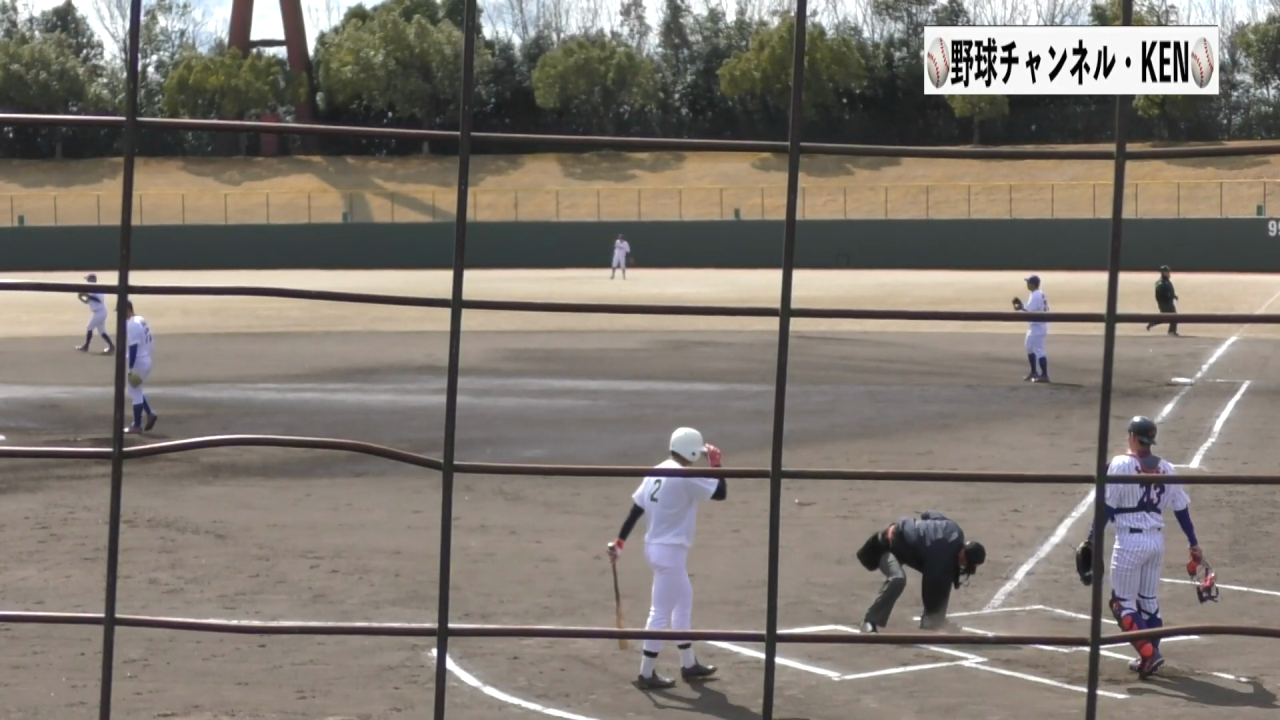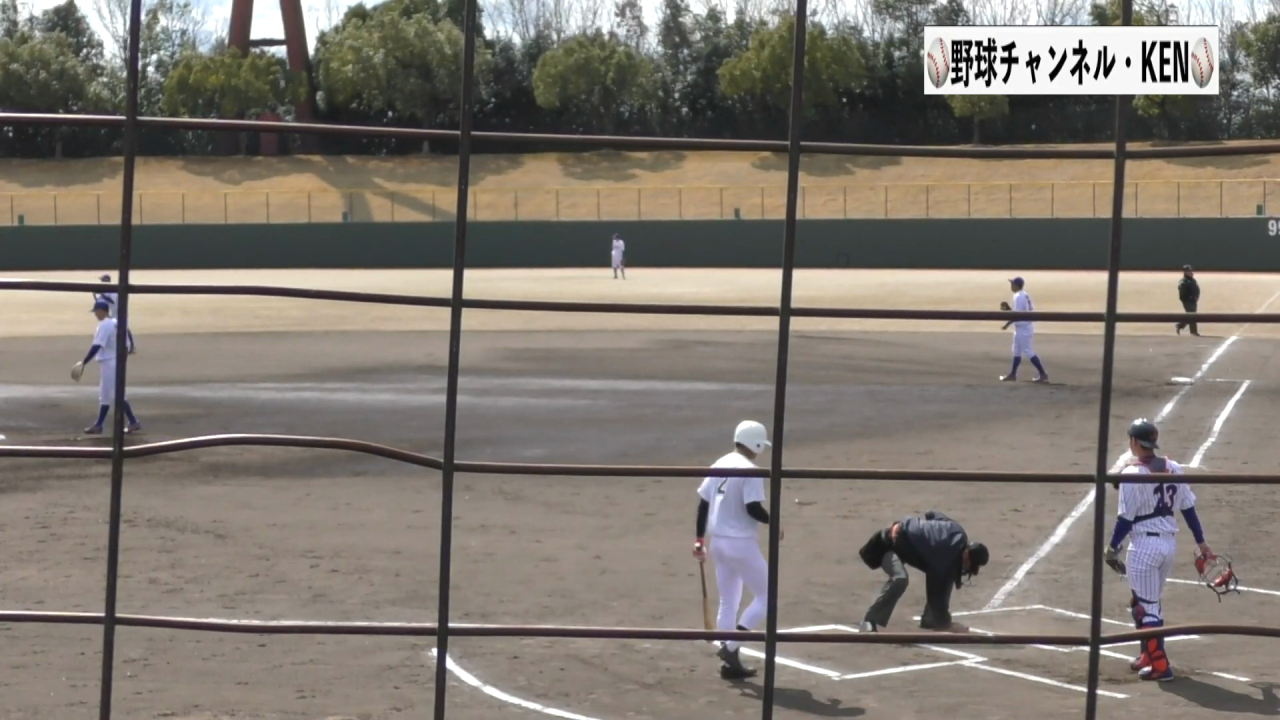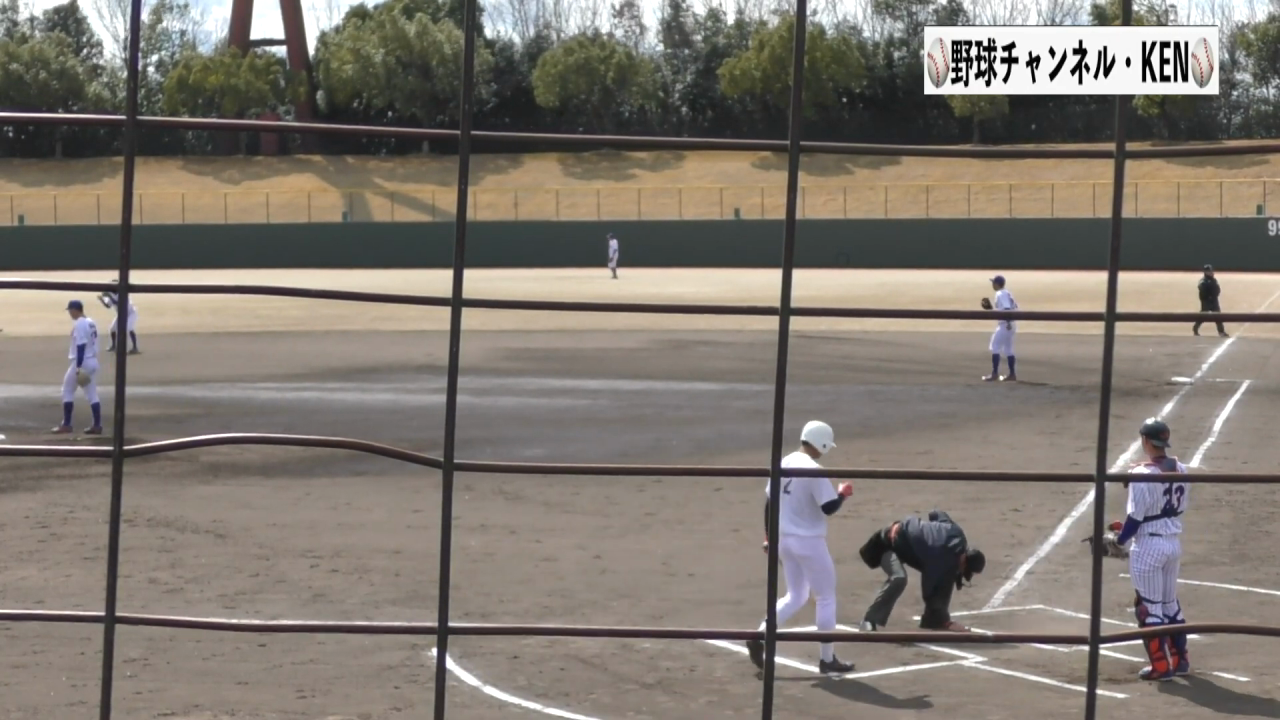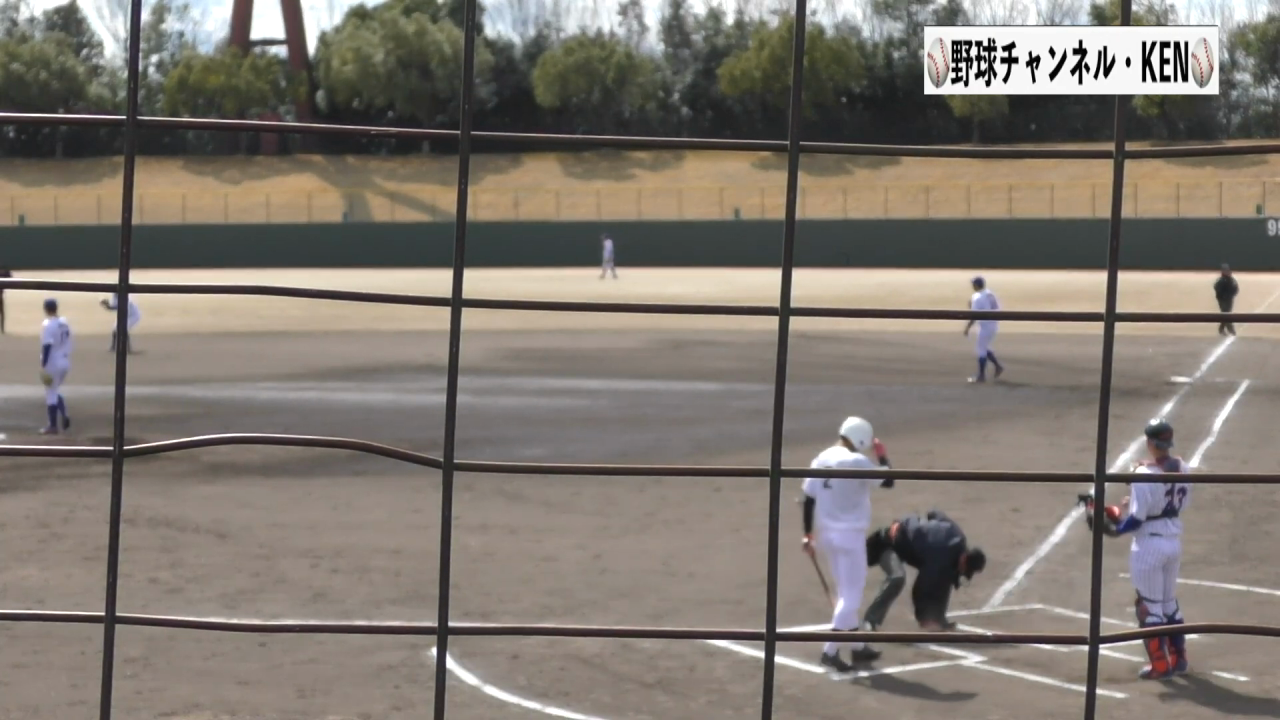
dt=0.4s
person 1, frame 1
left shoulder: (1121, 465)
right shoulder: (1165, 468)
left elbow: (1107, 506)
right elbow: (1181, 508)
left wrist: (1091, 538)
right wrist: (1193, 544)
left hip: (1129, 541)
right hip: (1156, 540)
left knee: (1122, 603)
right knee: (1148, 601)
left ankle: (1149, 654)
right ankle: (1147, 656)
person 1, frame 2
left shoulder: (1132, 474)
right shoulder: (1174, 469)
left elbow: (1126, 518)
right elbow: (1189, 508)
left wrist: (1113, 547)
right wrist: (1200, 542)
left hip: (1144, 545)
right hip: (1168, 543)
left knee: (1144, 606)
right knee: (1153, 603)
left ankle: (1159, 666)
right ankle: (1149, 657)
person 1, frame 3
left shoulder: (1142, 474)
right shoulder: (1180, 470)
left elbow: (1136, 519)
right elbow: (1179, 509)
left wrist: (1119, 541)
left hip: (1148, 546)
right hip: (1174, 544)
left knee: (1149, 607)
right knee: (1170, 603)
left ankle: (1161, 666)
right ankle: (1180, 659)
person 1, frame 4
left shoulder: (1145, 474)
right shoulder: (1183, 469)
left elbow: (1138, 518)
right elbow: (1175, 506)
left wrist: (1115, 530)
left hip: (1149, 546)
right hip: (1173, 543)
left knee: (1149, 606)
right knee: (1168, 601)
left ankle: (1160, 665)
right ankle: (1178, 659)
person 2, frame 1
left shoulder: (656, 473)
right shoulder: (686, 477)
left elbow: (636, 509)
right elbow: (720, 493)
left wrist: (619, 542)
right wrist: (716, 464)
left hip: (655, 548)
right hip: (670, 551)
left knee: (684, 603)
right knee: (660, 613)
left ankle: (689, 665)
right ankle: (647, 673)
person 2, frame 2
left shoulder: (719, 466)
right shoulder: (750, 471)
left elbow: (703, 504)
right elbow: (753, 508)
left wrist: (699, 541)
right wrist: (772, 521)
left hip: (717, 542)
right hip: (741, 543)
left knee: (728, 602)
right knee: (764, 597)
left ankle: (733, 664)
right ankle: (731, 647)
person 2, frame 3
left shoulder: (783, 464)
right shoulder: (814, 471)
left elbow: (770, 502)
right elbow: (829, 508)
left wrist: (770, 538)
right wrist: (843, 493)
left hip: (785, 540)
right hip: (809, 542)
left knee: (795, 595)
right knee: (825, 598)
left ankle: (760, 638)
right ankle: (827, 659)
person 2, frame 4
left shoulder: (820, 460)
right shoulder: (857, 461)
left elbow: (809, 500)
right elbow: (888, 481)
left wrist: (808, 535)
right wrist: (881, 454)
left hip: (826, 534)
right hip: (849, 535)
left knee: (845, 590)
right knee: (851, 595)
left ankle: (856, 646)
right ankle: (830, 652)
